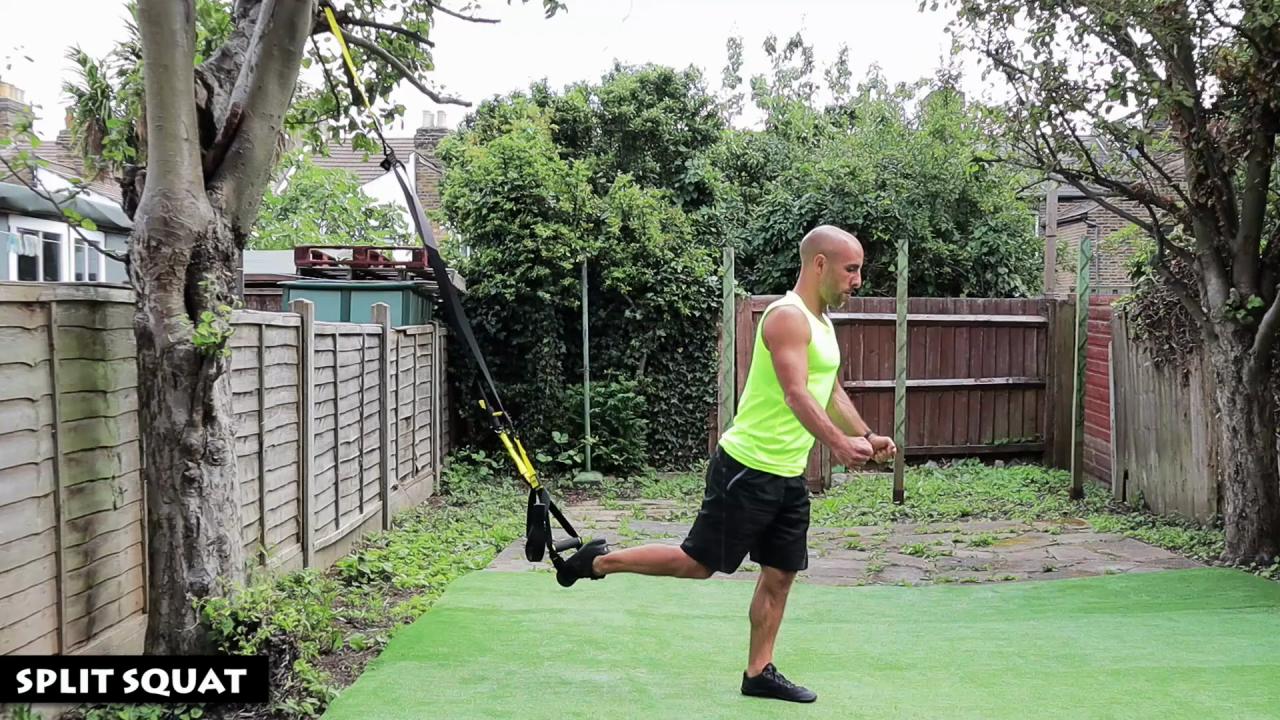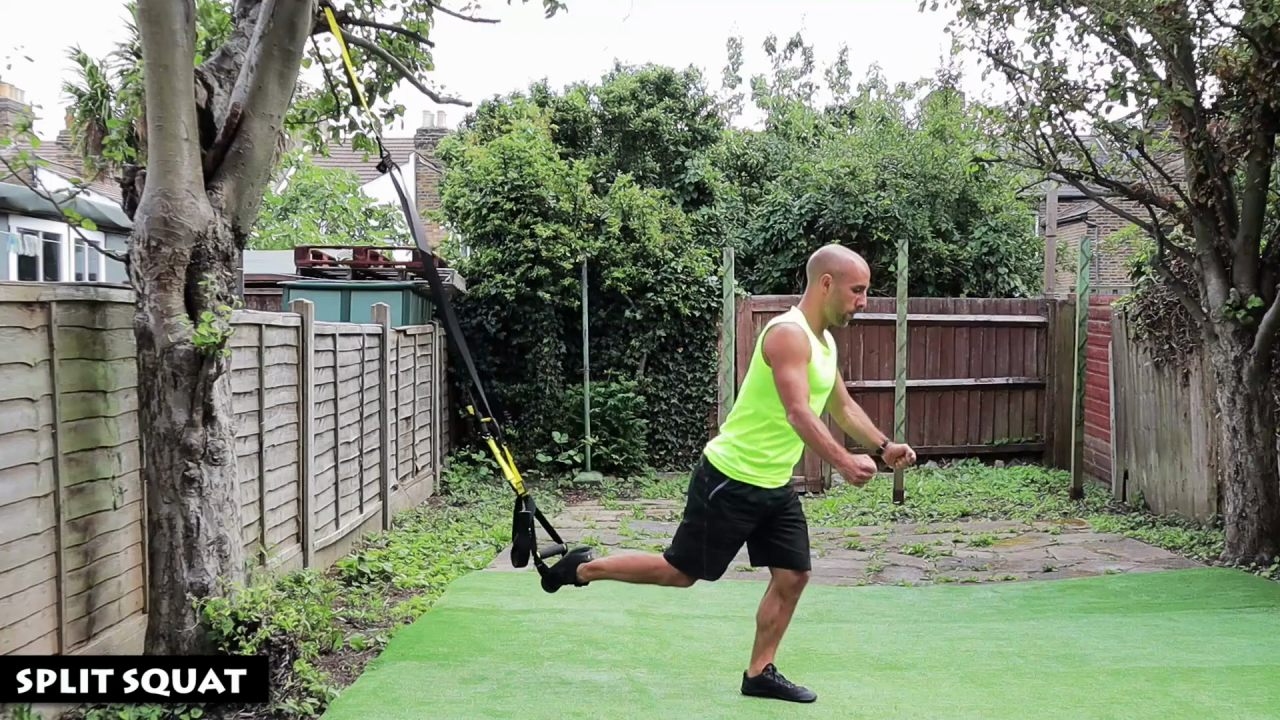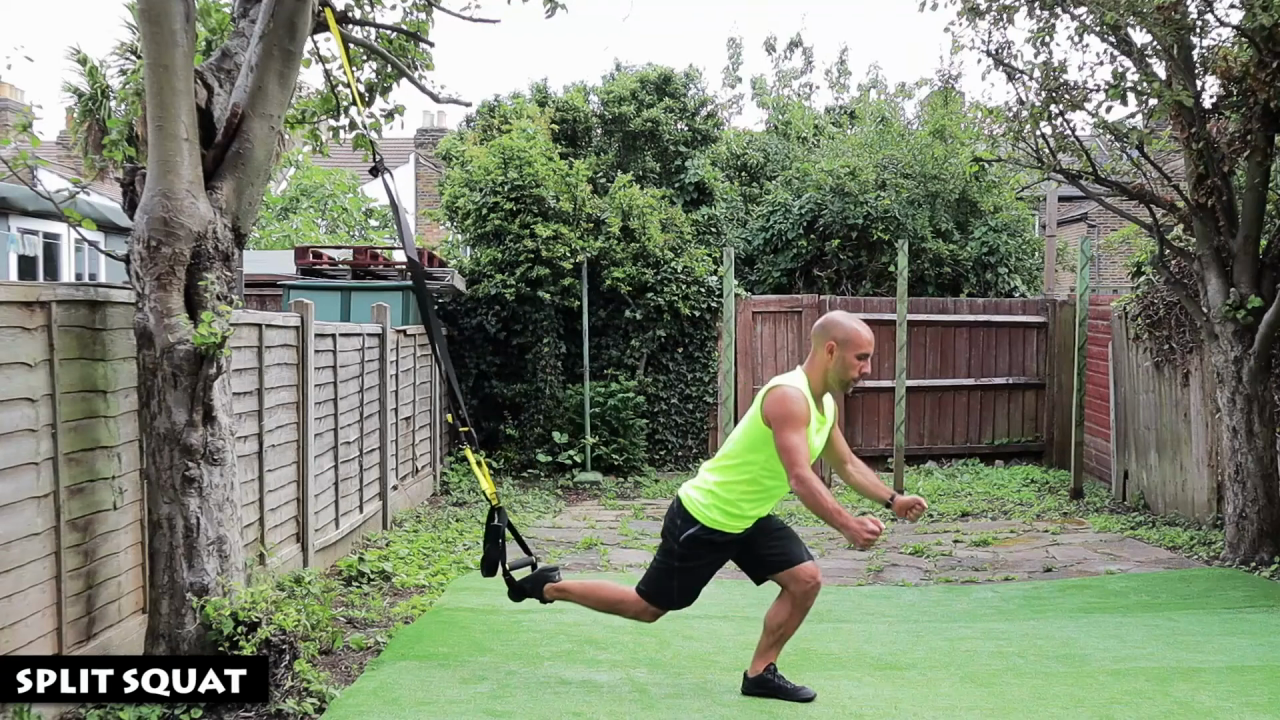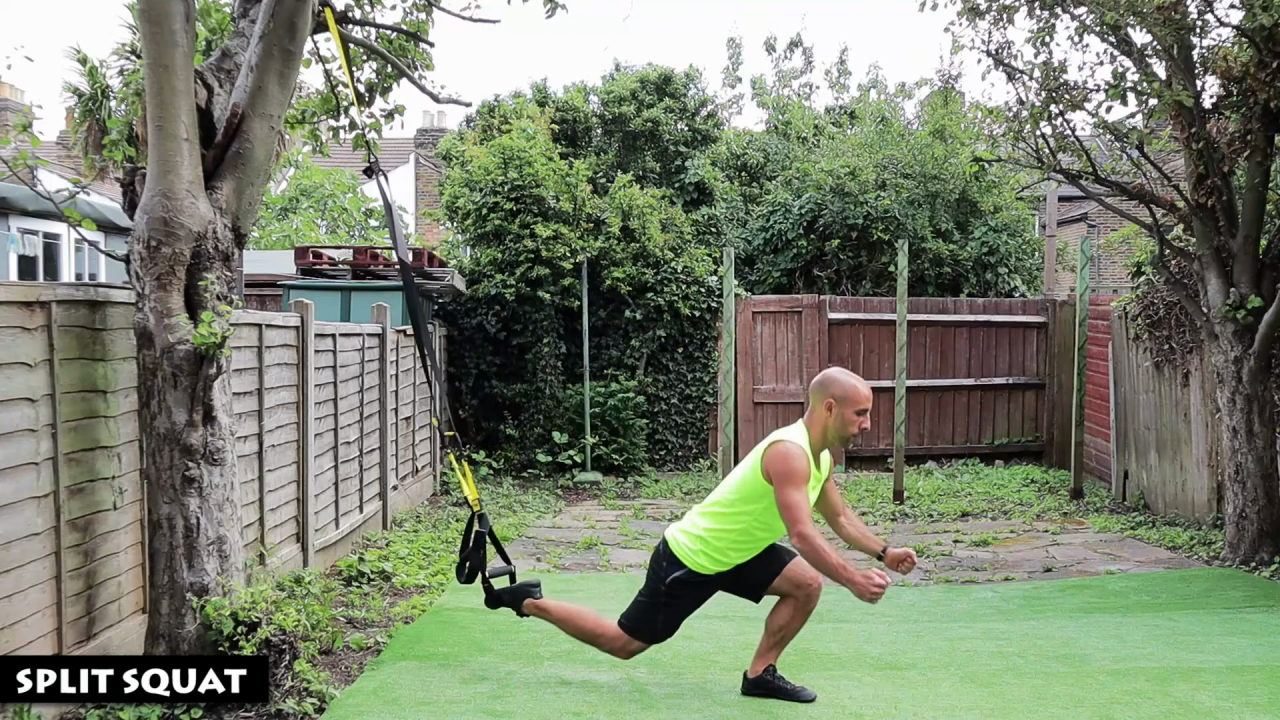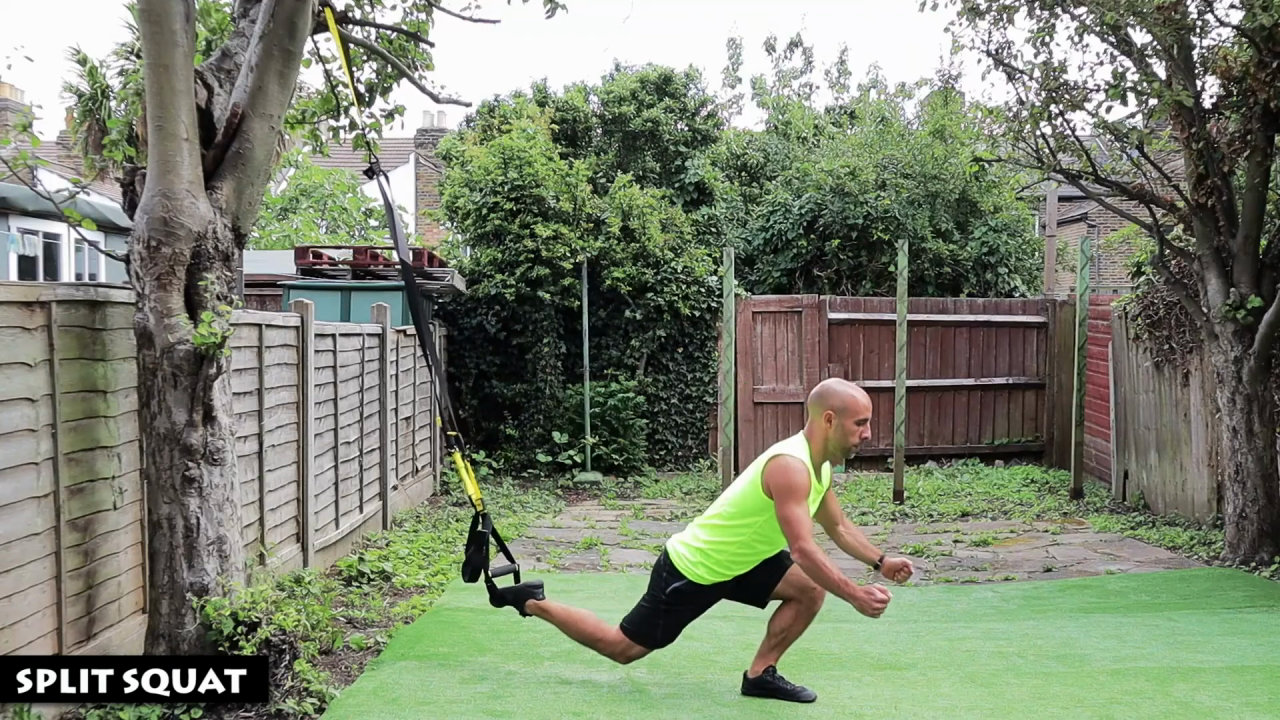
dt=0.4s
person 1, frame 1
left shoulder: (821, 322)
right shoulder: (788, 316)
left elbow: (832, 393)
right elbow: (796, 395)
left wrist: (867, 435)
right wrist: (839, 444)
left hip: (787, 474)
right hip: (749, 469)
left knee: (780, 575)
right knee: (697, 562)
left ankle: (759, 674)
right ankle: (598, 561)
person 1, frame 2
left shoulder: (825, 341)
right shoulder: (789, 334)
left elbow: (844, 407)
right elbow: (798, 413)
left wrist: (885, 446)
right wrist: (845, 463)
left hip: (774, 483)
right hip: (730, 479)
left knee: (794, 574)
right knee: (677, 571)
left ankle: (760, 673)
right ankle: (581, 568)
person 1, frame 3
left shoulder: (825, 403)
right shoulder: (790, 397)
left elbow: (847, 465)
right elbow: (800, 480)
left wrist: (894, 500)
right wrist: (850, 526)
left hip: (746, 518)
right hip: (704, 518)
left knee: (806, 580)
right knee: (645, 607)
left ankle: (760, 674)
right ankle: (550, 586)
person 1, frame 4
left shoulder: (819, 454)
right shoulder: (790, 453)
left elbow: (840, 518)
right elbow: (802, 535)
left wrist: (884, 552)
right wrist: (855, 580)
left hip: (730, 554)
right hip: (691, 560)
left knee: (807, 585)
right knee: (623, 642)
left ankle: (759, 674)
right ankle: (530, 601)
person 1, frame 5
left shoulder: (819, 464)
right shoulder: (791, 466)
left elbow: (838, 526)
right elbow: (802, 549)
left wrist: (880, 562)
right wrist: (854, 595)
left hip: (735, 560)
right hip: (692, 570)
left knee: (811, 590)
right knee: (625, 647)
left ankle: (760, 675)
right ankle: (533, 602)
